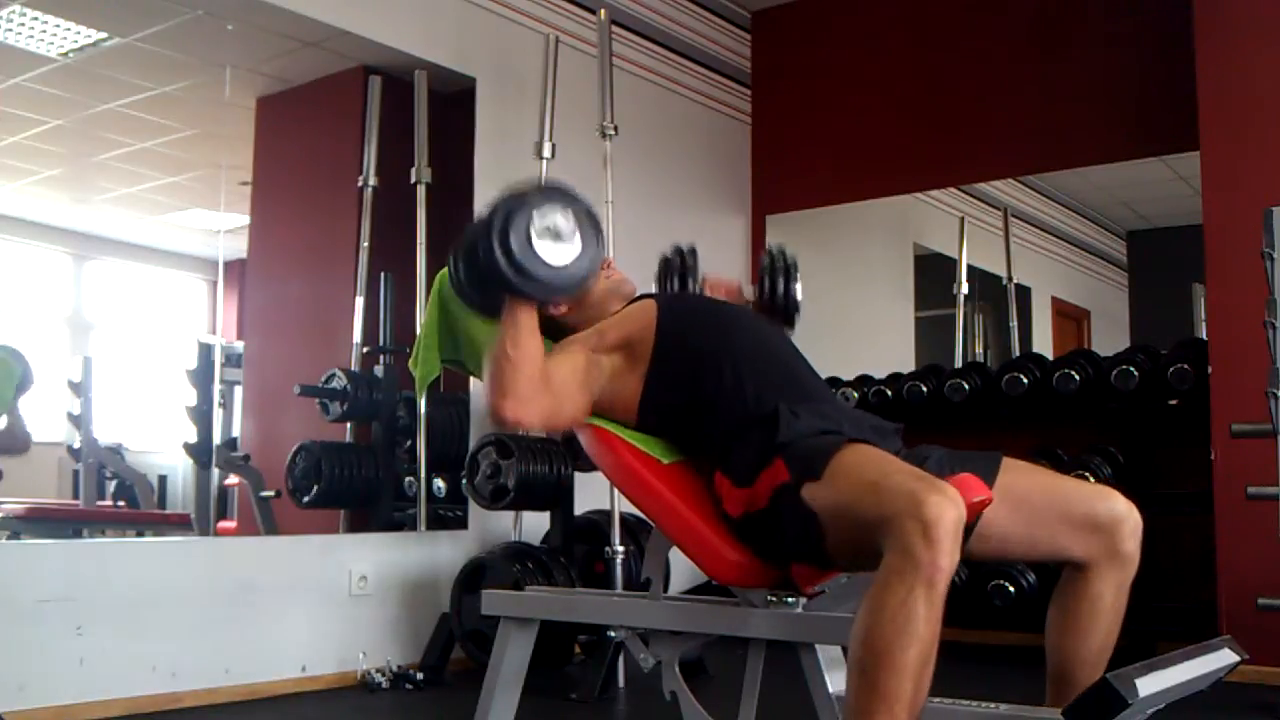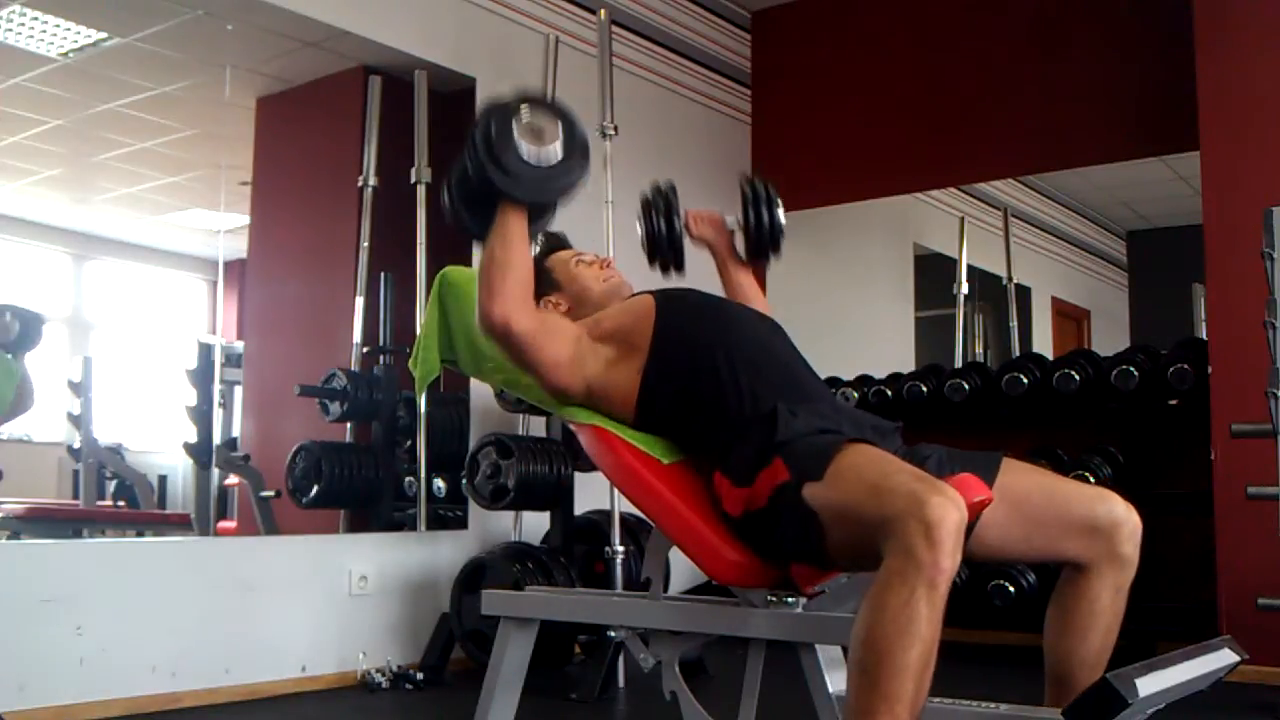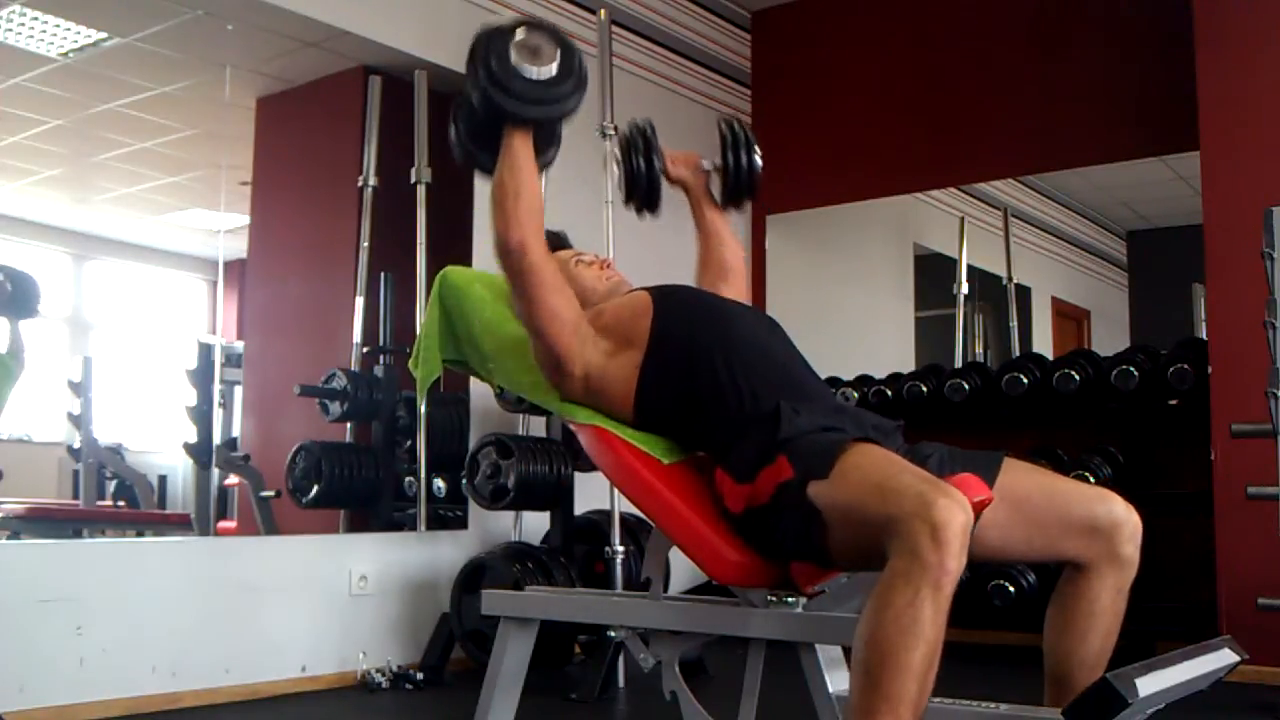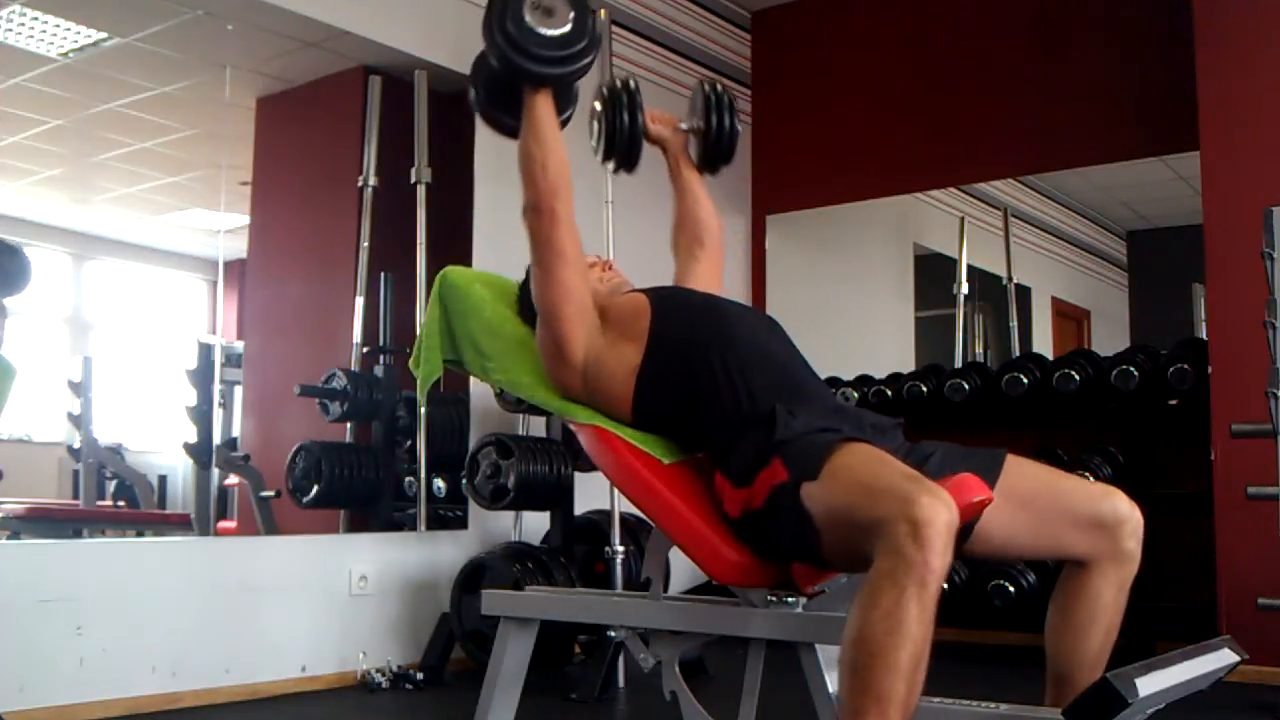
dt=0.2s
person 1, frame 1
left shoulder: (665, 326)
right shoulder: (588, 347)
right elbow: (517, 405)
left wrist: (741, 311)
right wrist: (522, 289)
left hip: (858, 436)
right hip: (780, 453)
left knee: (1112, 524)
right knee: (929, 519)
person 1, frame 2
left shoulder: (667, 333)
right shoulder: (584, 344)
left elbow: (751, 330)
right elbow: (505, 313)
left wrist: (726, 252)
right wrist: (515, 201)
left hip: (857, 433)
right hip: (779, 454)
left knee: (1112, 526)
right knee: (931, 520)
person 1, frame 3
left shoulder: (663, 325)
right shoulder: (581, 342)
left elbow: (732, 278)
right elbow: (518, 239)
left wrist: (698, 194)
right wrist: (520, 126)
left hip: (857, 432)
right hip: (779, 455)
left knee: (1113, 529)
right knee: (937, 524)
person 1, frame 4
left shoulder: (665, 320)
right shoulder: (579, 340)
left elbow: (702, 244)
right elbow: (546, 208)
left wrist: (677, 155)
right wrist: (539, 93)
left hip: (861, 435)
right hip: (779, 455)
left knee: (1114, 523)
right knee: (921, 522)
